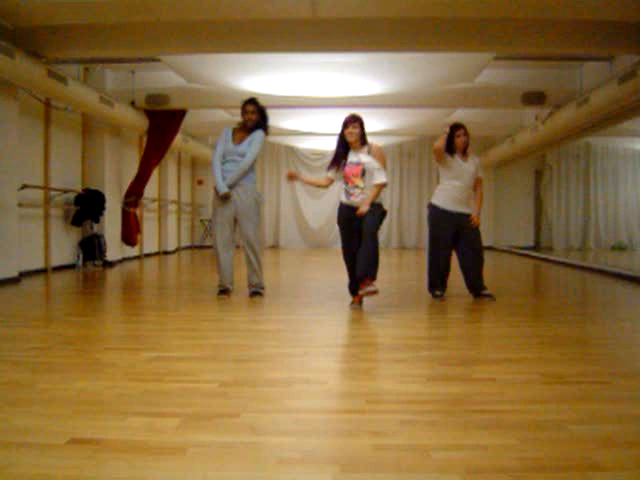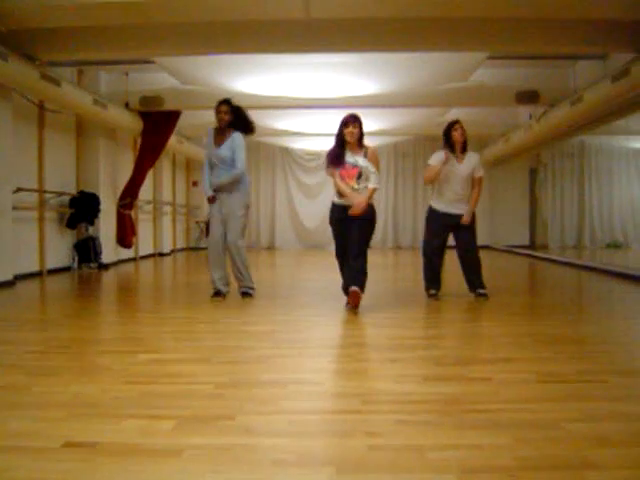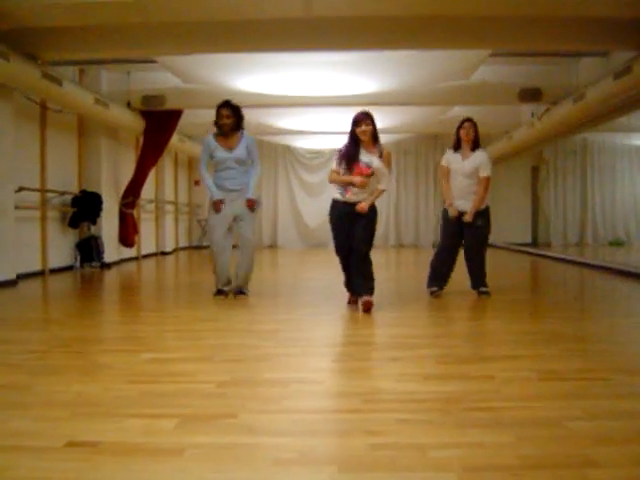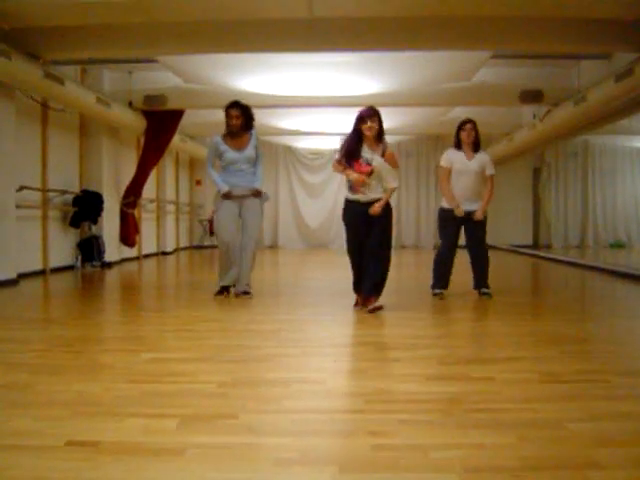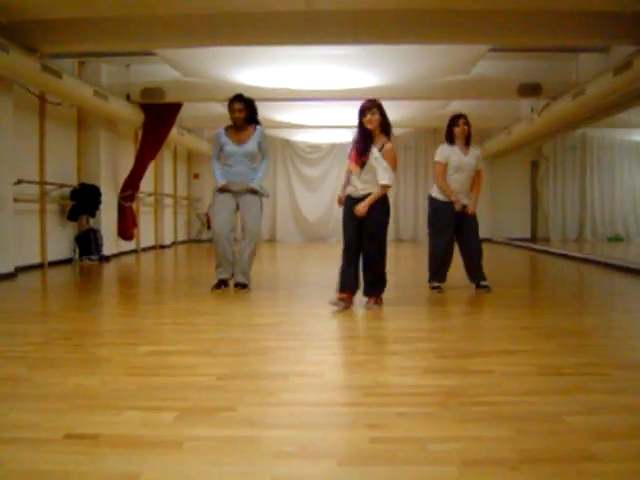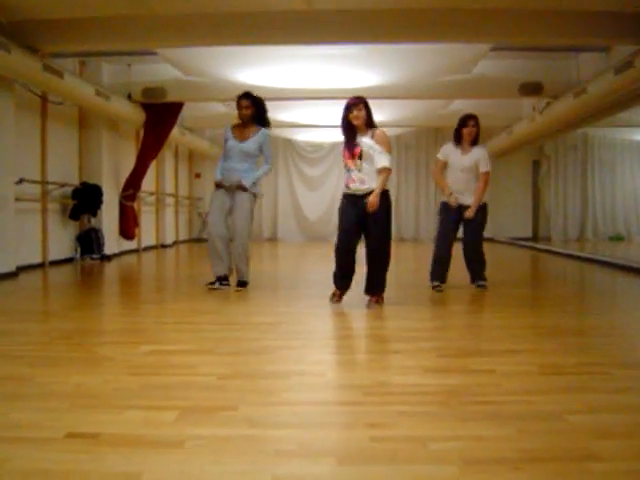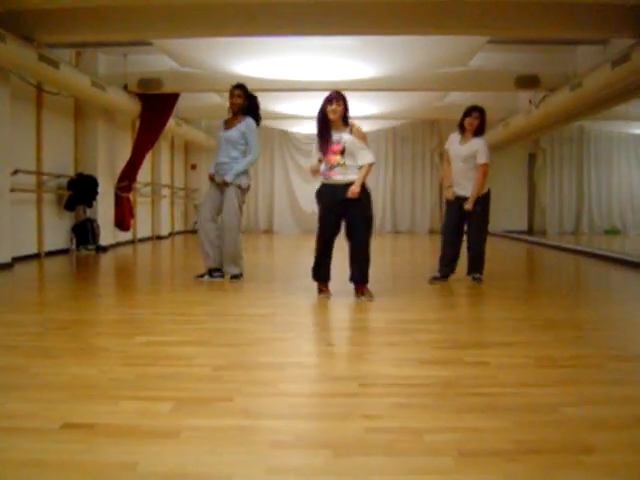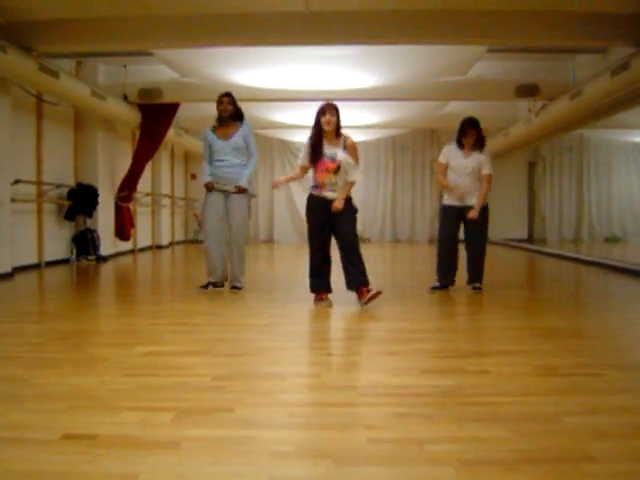
dt=0.4s
person 1, frame 1
left shoulder: (374, 151)
right shoulder: (341, 156)
left elbow: (381, 180)
right elbow: (326, 181)
left wrist: (367, 203)
right wrist: (300, 178)
left hip: (371, 206)
right hip: (347, 208)
left knee: (369, 235)
right knee: (349, 250)
left ankle: (367, 281)
right ankle: (356, 292)
person 1, frame 2
left shoulder: (369, 153)
right shoulder: (336, 153)
left elbow: (374, 184)
right elbow: (337, 181)
left wrist: (361, 201)
right wrist: (353, 197)
left hip: (363, 209)
right hip: (339, 209)
left knee: (357, 249)
right knee: (342, 252)
left ankle: (356, 288)
right ankle: (350, 291)
person 1, frame 3
left shoulder: (383, 153)
right shoulder: (346, 151)
left elbow: (383, 184)
right elbow: (332, 176)
left wrist: (368, 202)
right wrist: (352, 180)
left hip: (365, 208)
right hip: (341, 207)
left knee: (361, 250)
right knee: (344, 250)
left ankle: (365, 293)
right ankle: (353, 291)
person 1, frame 4
left shoulder: (386, 152)
right shoulder: (350, 144)
left elbow: (393, 183)
right elbow: (336, 164)
left wrist: (381, 203)
right wrist: (349, 174)
left hip: (377, 206)
right hip: (353, 205)
left knee: (377, 251)
right knee: (355, 251)
left ankle: (371, 295)
right ankle: (361, 293)
person 1, frame 5
left shoulder: (387, 146)
right shoulder: (360, 139)
left elbow: (386, 182)
left wrist: (367, 203)
right wrist: (343, 188)
left hip: (374, 202)
right hip: (352, 200)
left knee: (372, 248)
right knee: (351, 246)
left ankle: (374, 294)
right ankle: (346, 291)
person 1, frame 6
left shoulder: (377, 135)
right shoulder: (348, 139)
left elbow: (385, 167)
left wrist: (376, 193)
right wrist: (343, 196)
left hip: (374, 197)
right hip: (350, 199)
left knee: (377, 246)
right knee: (345, 243)
left ankle: (375, 292)
right ankle: (340, 287)
person 1, frame 7
left shoulder: (354, 131)
right shoulder: (323, 132)
left elbow: (368, 160)
left wrist: (358, 184)
right wrist: (316, 167)
left hip: (354, 189)
right hip: (329, 190)
left knee: (360, 236)
right knee: (325, 236)
left ankle: (360, 284)
right ankle: (321, 282)
person 1, frame 8
left shoulder: (348, 144)
right shoulder: (312, 144)
left elbow: (352, 176)
right elbow: (303, 169)
left wrist: (342, 198)
right wrist: (285, 179)
left hip: (340, 202)
right hip: (316, 202)
left knee: (349, 243)
right knee: (318, 247)
left ankle: (362, 288)
right ankle: (321, 291)
person 2, frame 1
left shoulder: (258, 135)
right shoulder: (227, 132)
left elbow: (248, 162)
right elbow: (217, 159)
left wrist: (229, 183)
right wrist: (221, 186)
left hip: (245, 190)
right hip: (223, 191)
left knee: (251, 238)
right knee: (222, 238)
left ankle: (256, 285)
right ankle: (225, 284)
person 2, frame 2
left shoulder: (236, 137)
right shoulder: (211, 135)
left elbow: (241, 169)
right elbow: (207, 165)
left wrist: (218, 184)
right wrist: (208, 190)
left hip: (236, 193)
right hip: (218, 195)
left knee: (234, 240)
right knee: (215, 240)
left ankle: (246, 285)
right ankle: (220, 286)
person 2, frame 3
left shoulder: (246, 138)
right shoulder: (210, 141)
left elbow: (255, 166)
right elbow: (203, 169)
left wrist: (251, 193)
right wrist: (214, 194)
left hip: (243, 195)
right hip: (221, 195)
left knee: (247, 239)
right knee: (218, 239)
left ankle: (240, 284)
right ankle: (223, 284)
person 2, frame 4
left shoulder: (253, 136)
right shoulder: (218, 142)
right elbow: (210, 167)
left wrist: (258, 184)
right wrist: (222, 187)
left hip: (251, 194)
right hip: (228, 194)
left knee: (251, 237)
right knee: (226, 237)
left ankle: (243, 285)
right ankle: (226, 282)
person 2, frame 5
left shoulder: (258, 132)
right shoulder: (221, 133)
left elbow: (264, 159)
right elbow: (215, 159)
left wrist: (256, 182)
right wrist: (220, 180)
left hip: (249, 189)
right hip: (226, 189)
left knee: (252, 231)
right knee: (220, 229)
left ankle: (241, 277)
right ankle: (223, 276)
person 2, frame 6
left shoulder: (262, 133)
right shoulder: (229, 130)
left elbow: (267, 164)
left wrist: (248, 181)
right wrist: (217, 175)
left hip: (245, 188)
right hip: (224, 186)
left knee: (240, 230)
right knee: (214, 227)
left ankle: (242, 278)
right ankle: (222, 275)
person 2, frame 7
left shoulder: (248, 123)
right shoulder: (224, 123)
left elbow: (253, 154)
left wrist: (231, 174)
right wrist: (212, 169)
left hip: (236, 179)
right hip: (218, 178)
left knee: (230, 223)
right knee: (205, 219)
left ankle: (235, 270)
right ankle: (215, 268)
person 2, frame 8
left shoulder: (244, 128)
right shoulder: (209, 133)
left elbow: (254, 156)
right elbow: (206, 160)
left wrist: (245, 180)
right wrist: (206, 178)
left hip: (238, 186)
right hip: (216, 185)
left knee: (238, 232)
right knee: (213, 230)
left ankle: (236, 280)
right ankle: (215, 278)
person 3, frame 1
left shoulder: (474, 161)
right shoulder: (445, 157)
left elbow: (478, 189)
right elbow: (437, 147)
left wrist: (477, 212)
right wrist: (446, 136)
left hip: (466, 213)
right hip: (442, 210)
left knee: (473, 251)
right knee: (440, 251)
left ankle: (477, 288)
right ankle: (437, 288)
person 3, frame 2
left shoulder: (474, 158)
right shoulder: (439, 156)
left elbow: (477, 187)
right elbow: (427, 179)
left wrist: (469, 212)
right wrist: (443, 162)
left hip: (464, 213)
right hip: (438, 211)
left knee: (469, 251)
right knee: (433, 250)
left ankle: (477, 286)
right ankle: (432, 287)
person 3, frame 3
left shoulder: (482, 156)
right shoulder: (450, 155)
left elbow: (483, 187)
right elbow: (444, 180)
left wrist: (471, 212)
right wrist: (450, 205)
left hip: (477, 211)
right hip: (452, 209)
left knee: (475, 249)
right knee: (446, 247)
left ankle: (480, 285)
right ankle: (435, 284)
person 3, frame 4
left shoulder: (484, 158)
right shoulder: (450, 154)
left elbow: (489, 185)
right elbow: (443, 182)
left wrist: (483, 209)
right wrist: (455, 206)
left hip: (475, 211)
right hip: (450, 210)
left knee: (479, 249)
right knee: (447, 248)
left ankle: (482, 286)
right ankle: (438, 286)
person 3, frame 5
left shoulder: (475, 152)
right shoulder: (444, 149)
left elbow: (476, 180)
right elbow: (438, 178)
left wrist: (473, 203)
right wrist: (455, 199)
left hip: (465, 204)
right hip: (441, 202)
left knee: (471, 242)
right knee: (442, 242)
left ankle: (479, 279)
right ankle: (436, 279)
person 3, frame 6
left shoulder: (481, 152)
right shoulder: (448, 148)
left elbow: (483, 182)
right elbow: (437, 173)
left wrist: (473, 208)
right wrist: (449, 194)
left hip: (474, 205)
right hip: (451, 204)
left knee: (472, 243)
right knee: (443, 240)
left ankle: (479, 278)
right ankle: (437, 279)
person 3, frame 7
left shoulder: (480, 144)
right shoulder: (453, 138)
left elbow: (481, 174)
right elbow: (446, 164)
left wrist: (471, 200)
right wrist: (447, 187)
left hip: (477, 196)
right hip: (454, 195)
left knee: (476, 235)
right knee: (450, 233)
left ankle: (476, 271)
right ankle: (444, 270)
person 3, frame 8
left shoulder: (483, 156)
right shoulder: (449, 150)
left elbow: (486, 184)
right elbow: (439, 177)
left wrist: (477, 208)
right wrist: (454, 189)
left hip: (475, 206)
right hip: (451, 206)
left knee: (476, 245)
right knee: (445, 243)
left ankle: (475, 280)
right ankle: (443, 280)
